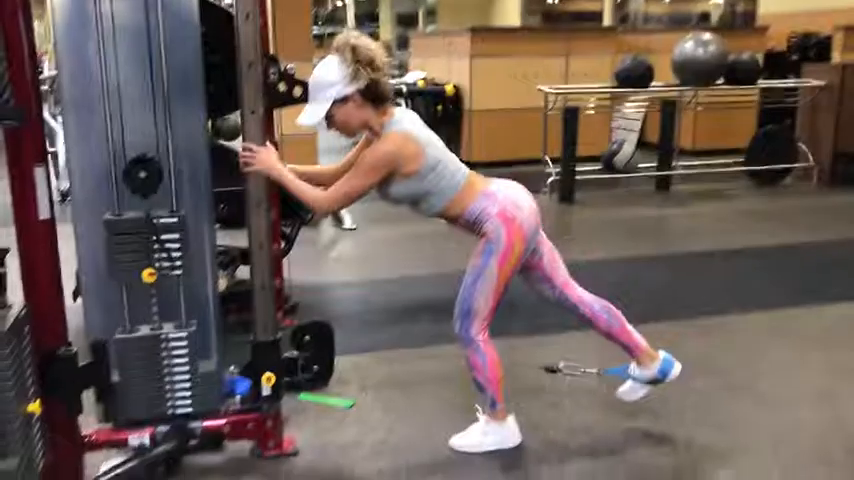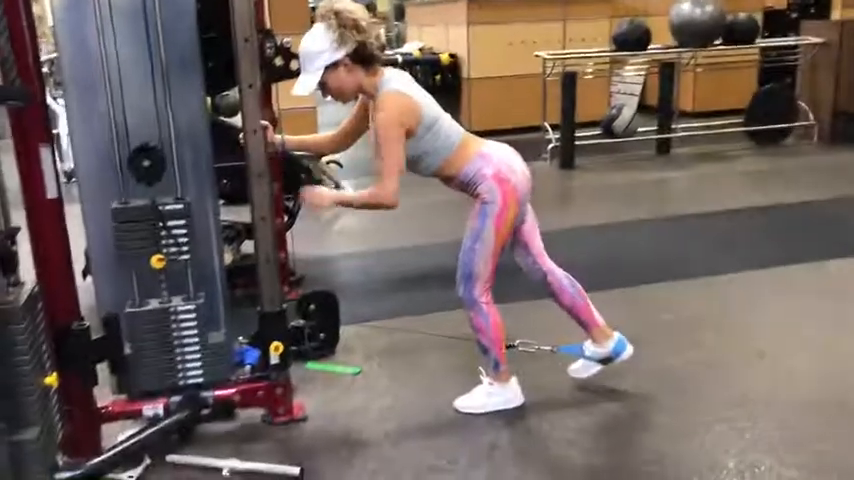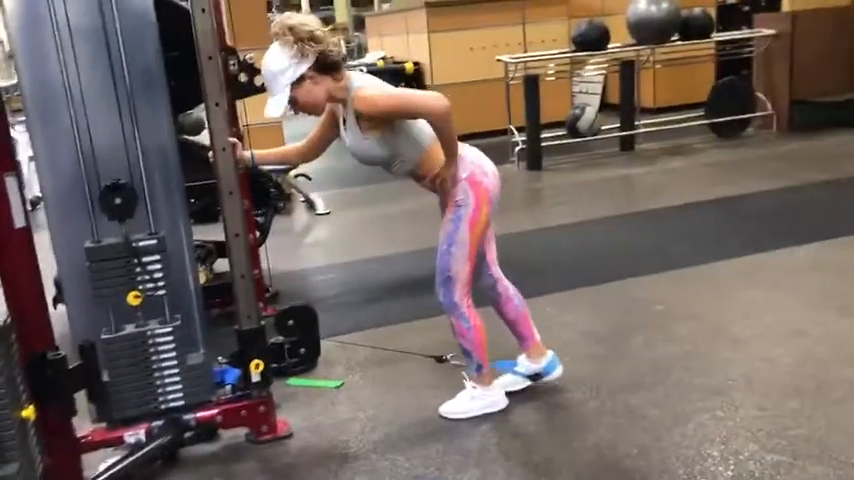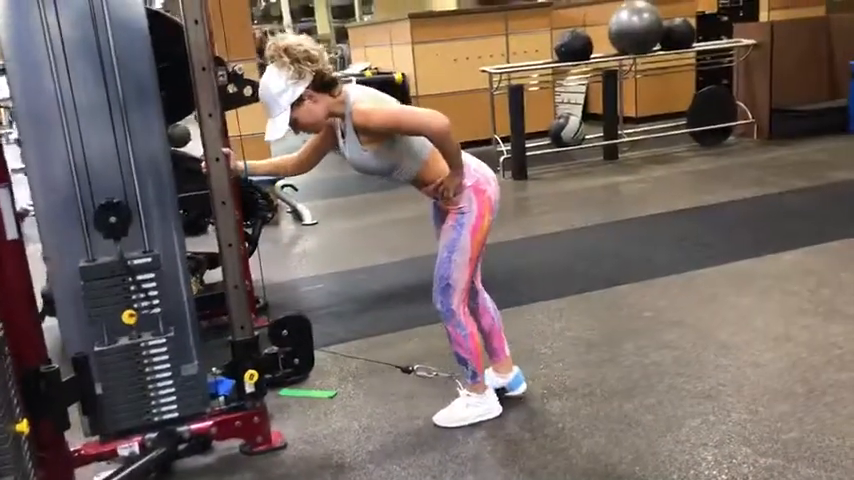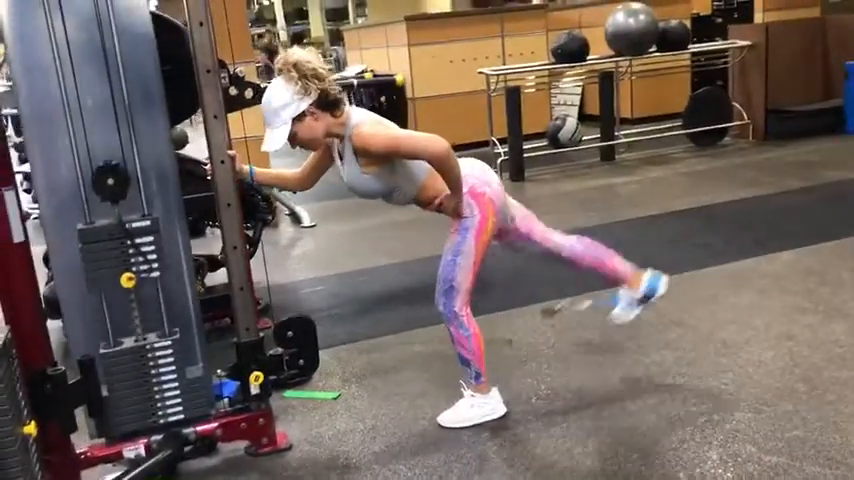
dt=0.4s
person 1, frame 1
left shoulder: (389, 146)
right shoulder: (388, 123)
left elbow: (326, 202)
right elbow: (339, 173)
left wrist: (277, 171)
right wrist: (284, 168)
left hip: (501, 222)
right hip: (508, 205)
left knee: (469, 328)
right knee: (568, 294)
left ankle: (499, 424)
right ankle: (650, 362)
person 1, frame 2
left shoulder: (389, 107)
right shoulder: (379, 89)
left elbow: (386, 195)
right elbow: (337, 141)
left wrist: (333, 197)
right wrist: (279, 140)
left hip: (495, 181)
right hip: (499, 171)
left knee: (472, 291)
right knee: (539, 266)
left ankle: (502, 386)
right ankle: (605, 341)
person 1, frame 3
left shoulder: (363, 98)
right shoulder: (340, 103)
left elbow: (438, 105)
right elbow: (304, 152)
left wrist: (450, 164)
right wrist: (247, 157)
left hip: (467, 180)
right hip: (461, 180)
left knee: (452, 293)
right knee: (488, 277)
left ankle: (485, 389)
right ankle: (537, 357)
person 1, frame 4
left shoulder: (363, 111)
right shoulder: (336, 118)
left elbow: (437, 123)
right elbow: (299, 164)
left wrist: (456, 174)
right wrist: (240, 167)
left hip: (469, 190)
right hip: (450, 194)
left knee: (450, 299)
right knee: (467, 290)
left ankle: (479, 396)
right ankle: (504, 371)
person 1, frame 5
left shoulder: (362, 134)
right shoulder: (335, 137)
left elbow: (439, 147)
right elbow: (301, 179)
left wrist: (456, 197)
right wrist: (246, 172)
left hip: (475, 197)
right hip: (473, 192)
left knee: (452, 304)
right knee: (551, 243)
left ankle: (483, 397)
right ankle: (637, 281)
